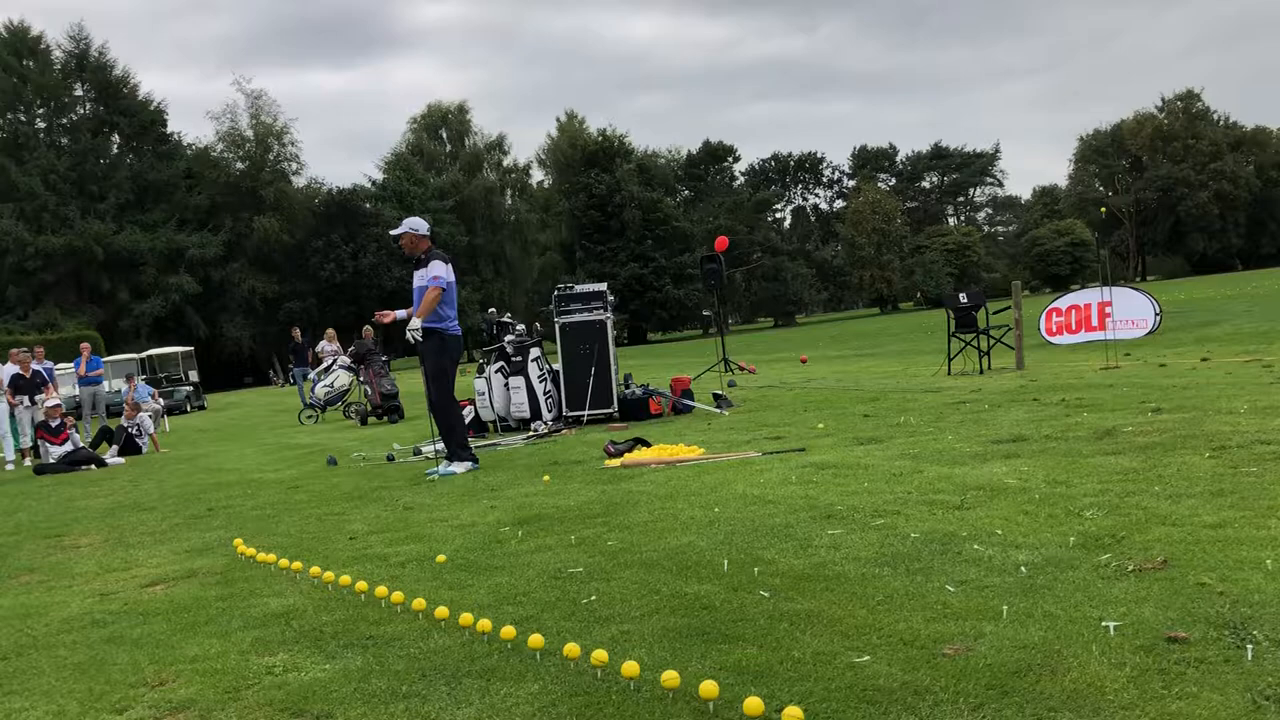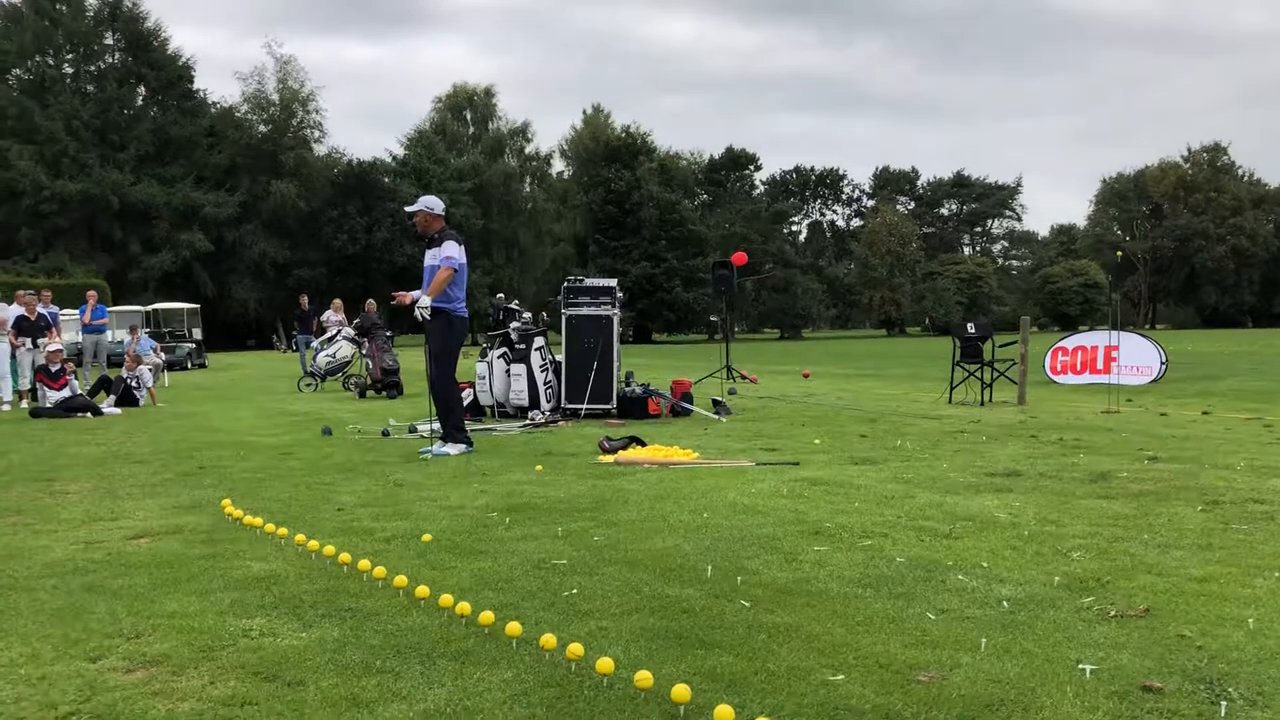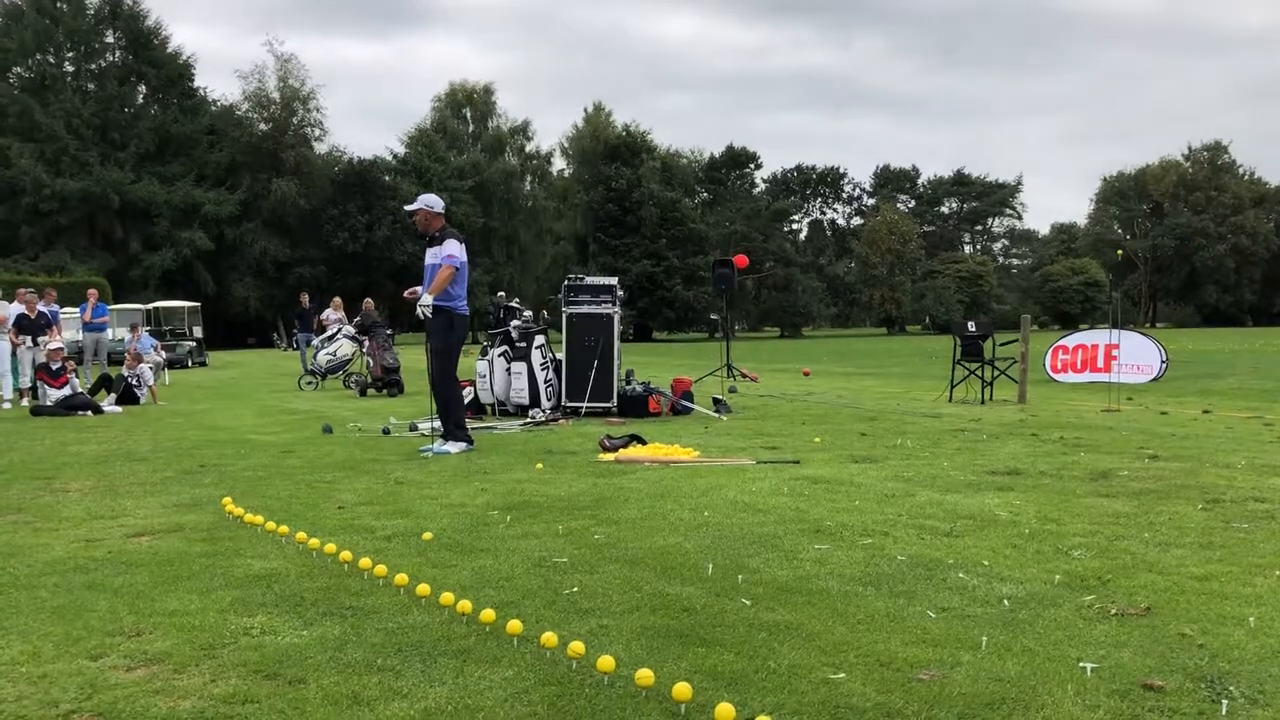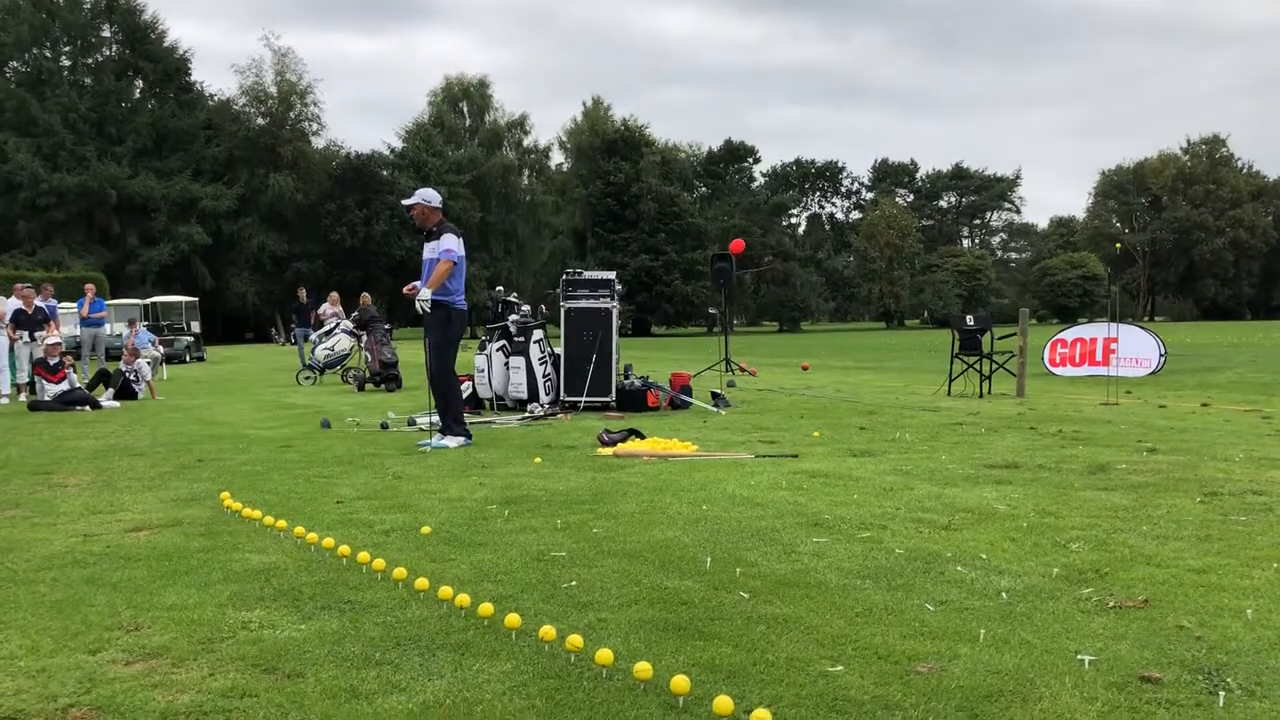
dt=0.4s
person 1, frame 1
left shoulder: (437, 260)
right shoulder: (419, 264)
left elbow: (436, 291)
left wrist: (416, 320)
right wrist: (398, 314)
left hip: (442, 337)
right hip: (428, 338)
left knee: (443, 398)
right knee: (436, 402)
left ankle: (465, 457)
right ankle: (453, 455)
person 1, frame 2
left shoulder: (450, 241)
right shoulder: (432, 243)
left elbow: (447, 272)
left wrist: (426, 298)
right wrist: (414, 295)
left hip: (449, 318)
right hip: (435, 317)
left knee: (444, 380)
right knee: (437, 381)
left ankle: (460, 440)
right ankle: (449, 437)
person 1, frame 3
left shoulder: (451, 238)
right shoulder: (433, 242)
left elbow: (449, 269)
left wrist: (429, 296)
right wrist: (421, 290)
left hip: (450, 317)
right hip: (437, 316)
left knee: (445, 378)
right knee: (438, 379)
left ankle: (461, 437)
right ankle: (449, 435)
person 1, frame 4
left shoulder: (448, 233)
right shoulder: (430, 236)
left elbow: (447, 264)
left wrist: (427, 290)
right wrist: (419, 284)
left hip: (448, 311)
right hip: (435, 310)
left knee: (443, 372)
right knee: (436, 373)
left ankle: (458, 432)
right ankle: (447, 429)
